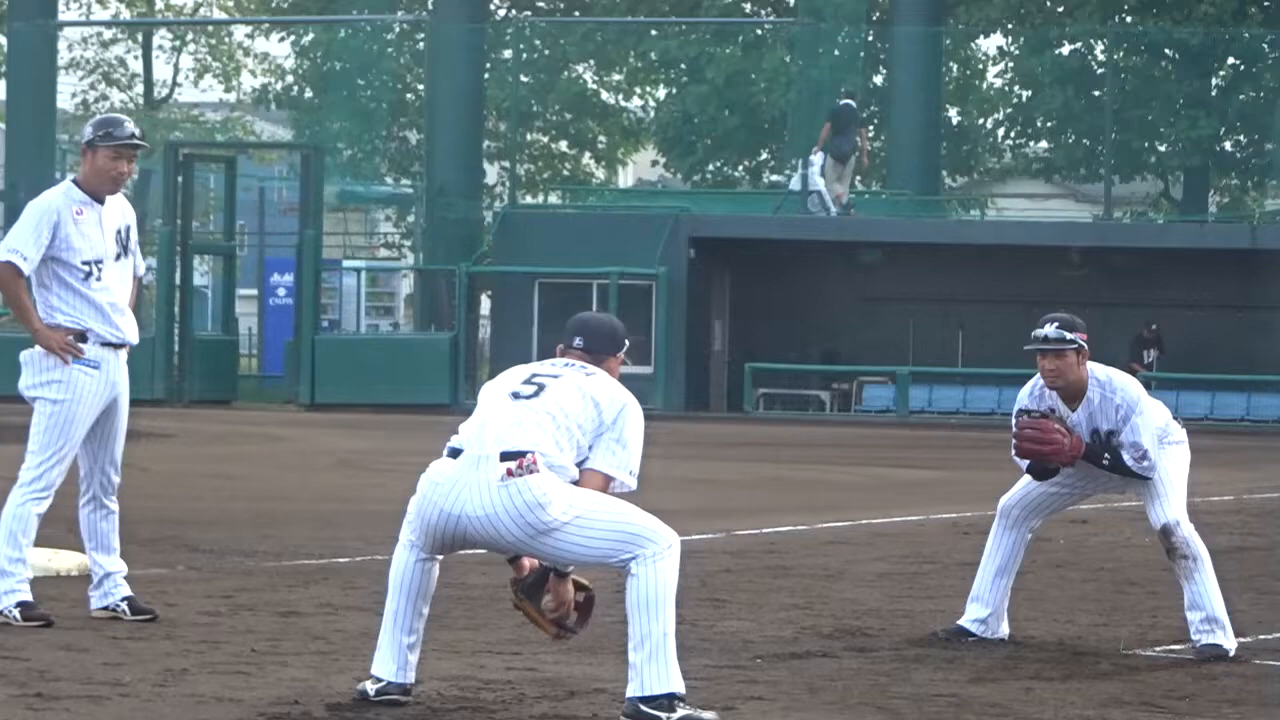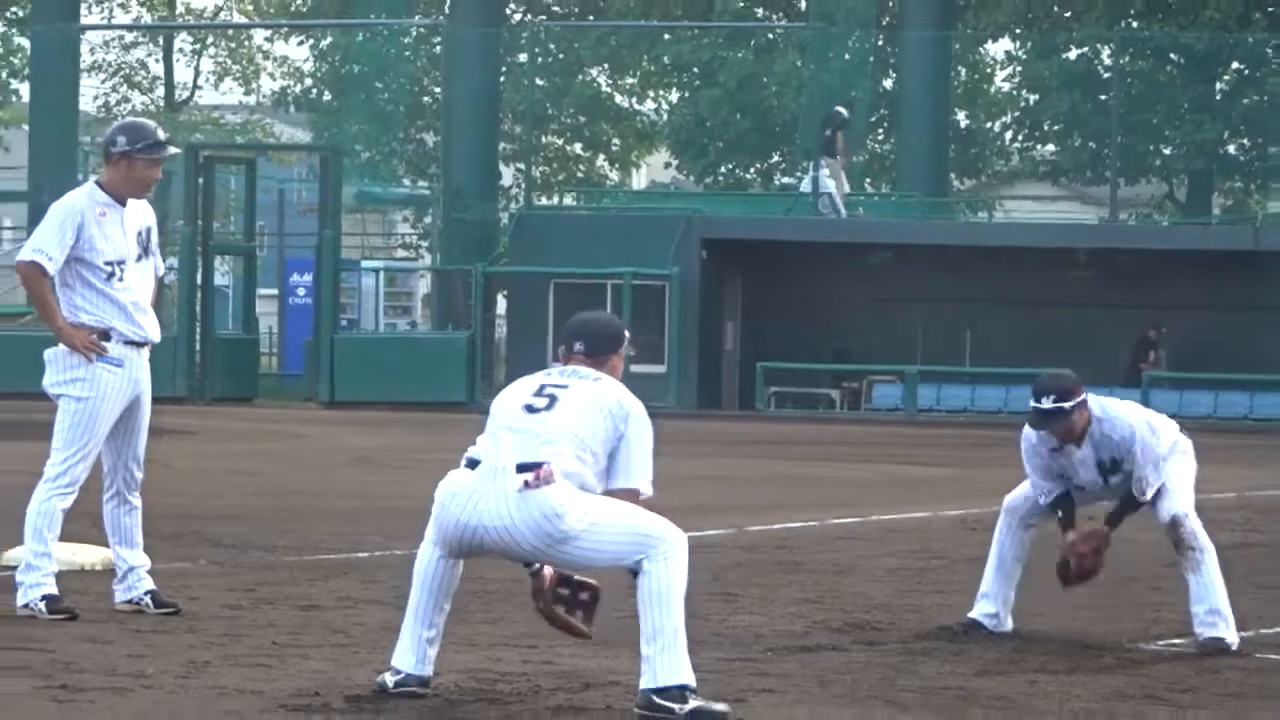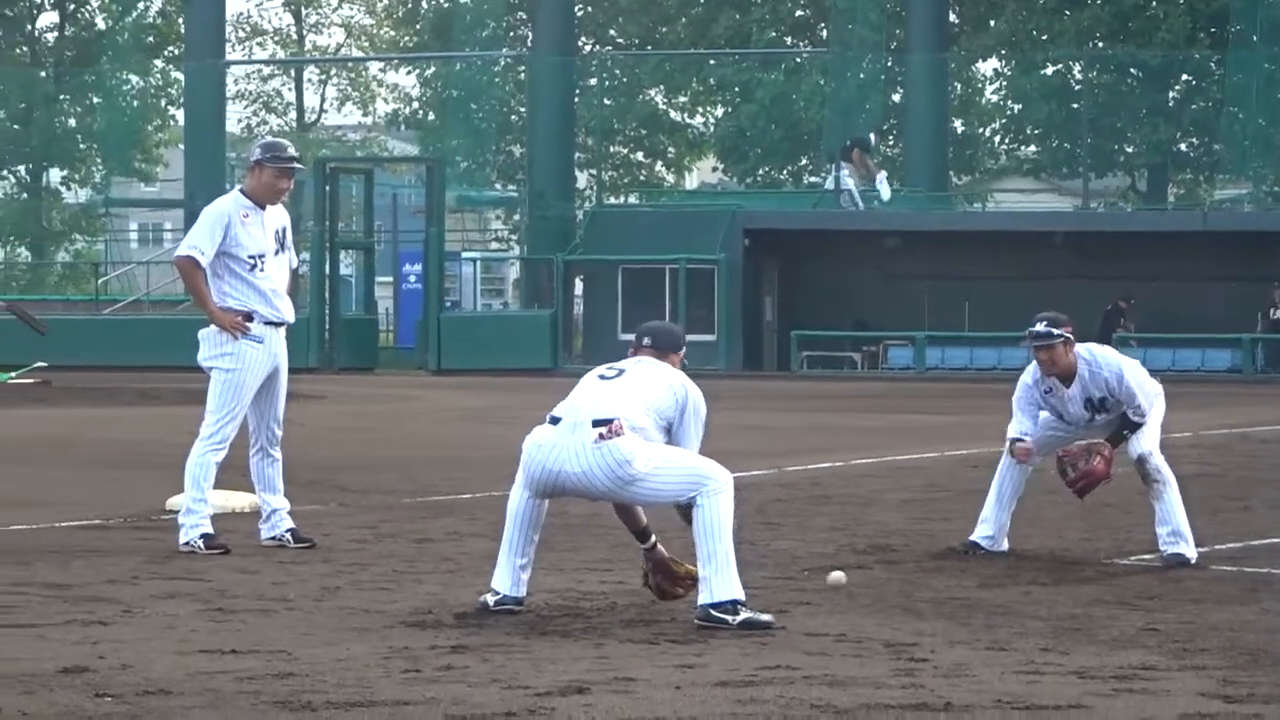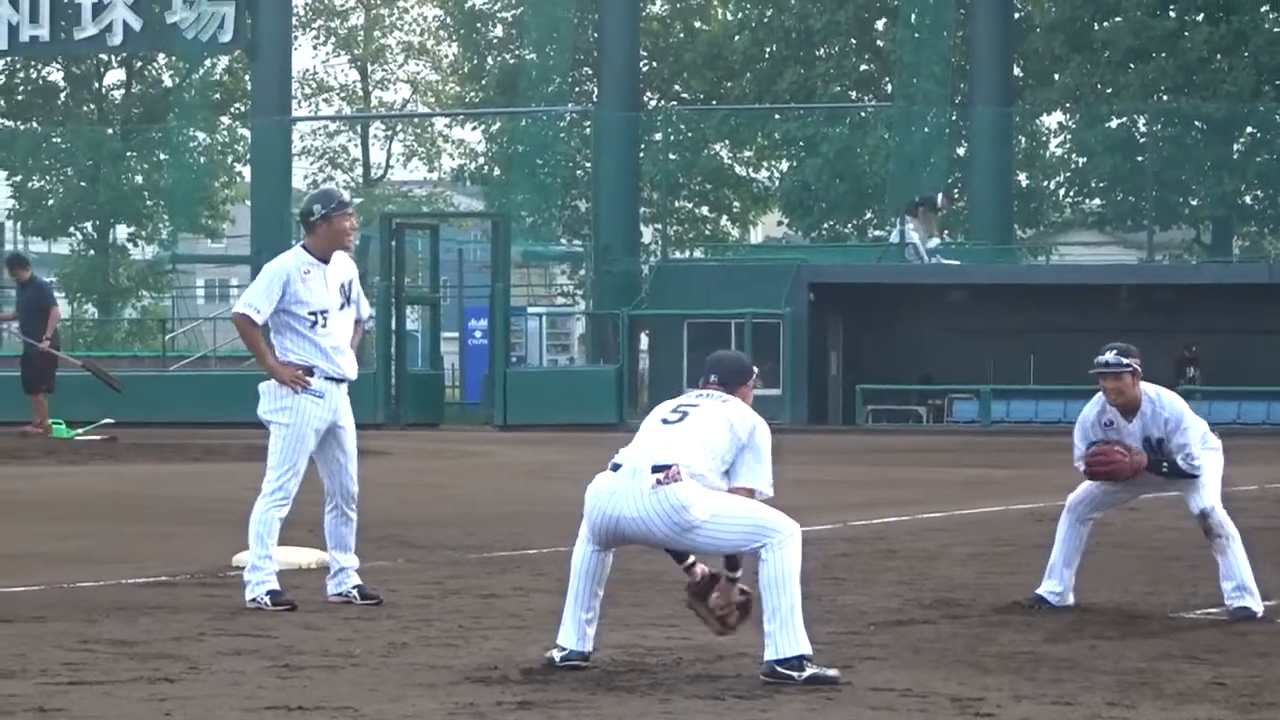
dt=1s
person 1, frame 1
left shoulder: (123, 210)
right shoulder: (53, 206)
left hip: (116, 361)
right hip: (73, 362)
left knee: (104, 484)
left ankle: (111, 590)
person 1, frame 2
left shoulder: (143, 212)
right shoulder: (77, 207)
right elbow: (30, 264)
right wrist: (62, 328)
left hip: (137, 360)
right hip: (96, 362)
left knee: (127, 480)
right knee: (64, 476)
left ankle: (134, 584)
right ankle: (34, 587)
person 1, frame 3
left shoulder: (280, 215)
right shoulder: (224, 210)
right elbow: (186, 258)
right wrist: (214, 312)
left hip: (276, 338)
right hip: (242, 339)
left knee: (269, 438)
right knee: (216, 435)
left ankle: (276, 523)
right ankle: (194, 527)
person 1, frame 4
left shoulder: (346, 267)
right shoulder: (285, 268)
right elbow: (243, 315)
right wrist: (273, 367)
left hip: (338, 393)
right hip: (301, 394)
left knee: (345, 491)
right knee: (279, 491)
left ankle: (344, 579)
right ankle: (260, 584)
person 2, frame 1
left shoulder: (508, 376)
right shoulder: (619, 398)
right elbow: (591, 493)
left wrist: (515, 551)
right wrist: (562, 573)
left hip: (443, 488)
right hip: (518, 495)
left knee: (416, 540)
right knee: (655, 546)
left ankle: (389, 677)
person 2, frame 2
left shoulder: (517, 388)
right shoulder: (624, 403)
right elbow: (625, 502)
left wrist: (532, 562)
right wrist: (641, 563)
left hip: (464, 500)
right hip: (536, 506)
left knee: (441, 539)
right knee: (666, 543)
left ankle: (409, 669)
person 2, frame 3
left shoulder: (597, 373)
right shoulder: (683, 384)
right elbow: (680, 476)
left wrist: (648, 544)
right wrist: (705, 527)
left hip: (547, 451)
right hip: (607, 453)
left knee: (530, 482)
right knee: (715, 482)
left ankle: (506, 591)
right ankle: (720, 604)
person 2, frame 4
left shoulder: (665, 408)
right shoulder: (750, 422)
right elbow: (741, 503)
left wrist: (687, 564)
right wrist: (731, 575)
left hip: (606, 496)
right hip: (667, 499)
left knee: (594, 536)
right knee: (781, 533)
left ankle: (572, 647)
right ankle: (787, 660)
person 3, frame 1
left shoulder: (1123, 393)
right shoulder: (1032, 397)
left elbow: (1143, 466)
right elbow: (1036, 470)
left wrist: (1082, 450)
right wrist: (1053, 457)
left hip: (1155, 447)
right hip: (1085, 456)
left knee: (1171, 524)
right knee: (1012, 509)
person 3, frame 2
left shoulder: (1124, 424)
right shoulder: (1035, 437)
left elbow: (1145, 487)
right elbow: (1049, 489)
left wrist: (1109, 527)
right wrist: (1068, 531)
left hip: (1155, 462)
right hip: (1087, 473)
left knee: (1179, 518)
right knee: (1016, 508)
person 3, frame 3
left shoulder: (1108, 366)
right shoulder: (1031, 382)
left elbow: (1140, 408)
right elbow: (1022, 433)
left wrist: (1109, 446)
right wrist: (1020, 447)
left hip: (1136, 405)
right hip: (1072, 418)
left knee: (1145, 455)
right knee: (1015, 450)
left ankle: (1178, 547)
right ankle: (988, 538)
person 3, frame 4
left shoulder: (1169, 407)
right shoulder: (1093, 413)
left elbow: (1192, 467)
right elbow: (1086, 464)
left wrist: (1145, 462)
left hip: (1195, 454)
left knee: (1207, 509)
right knee: (1077, 505)
left ankle: (1243, 599)
right ankle: (1055, 592)
